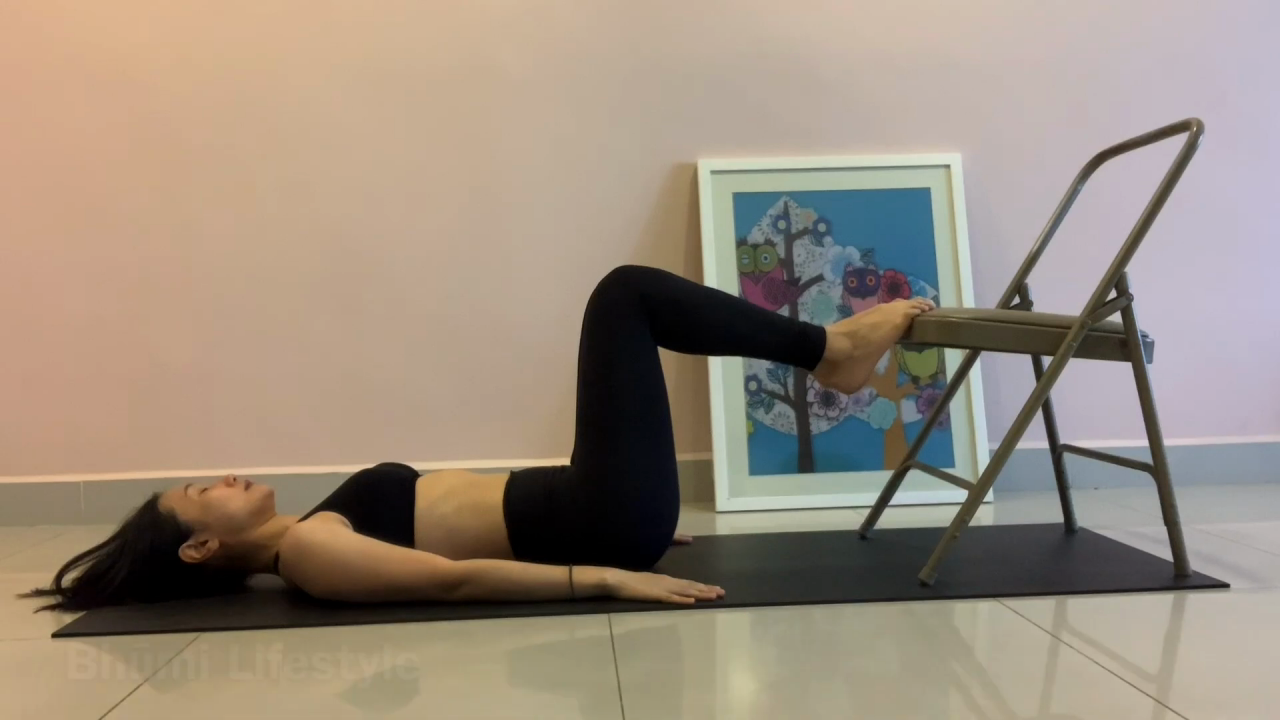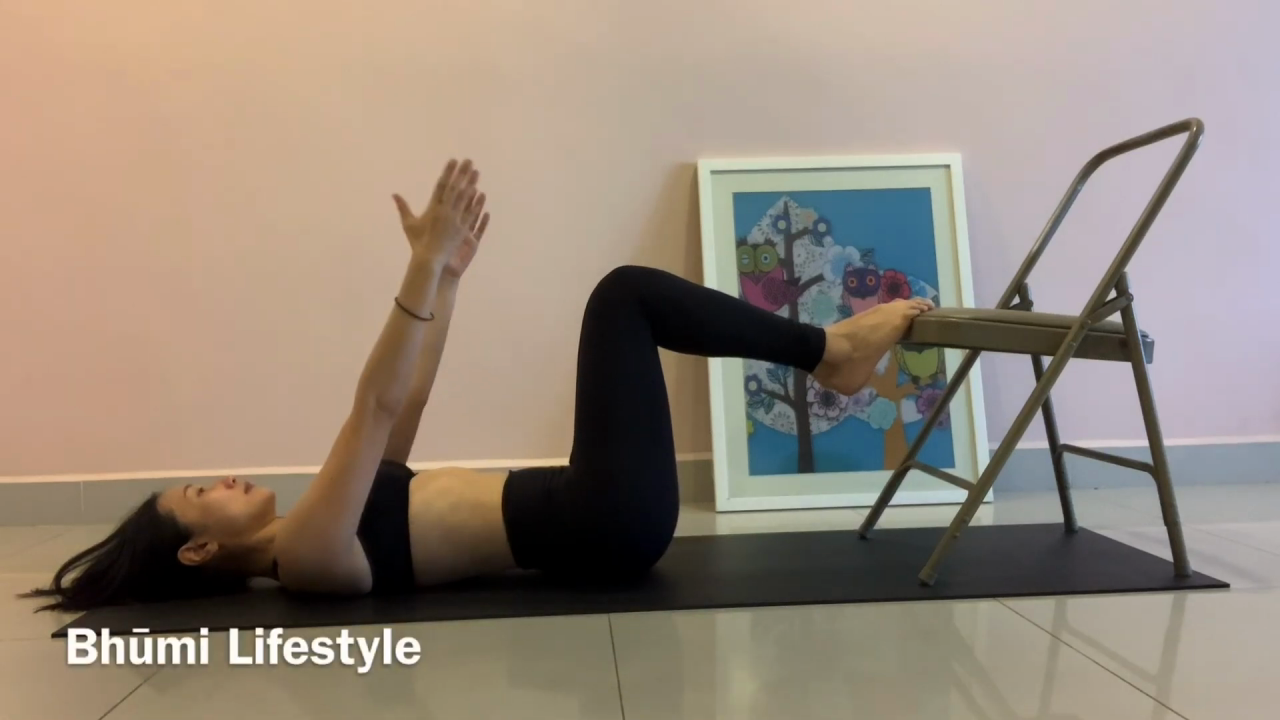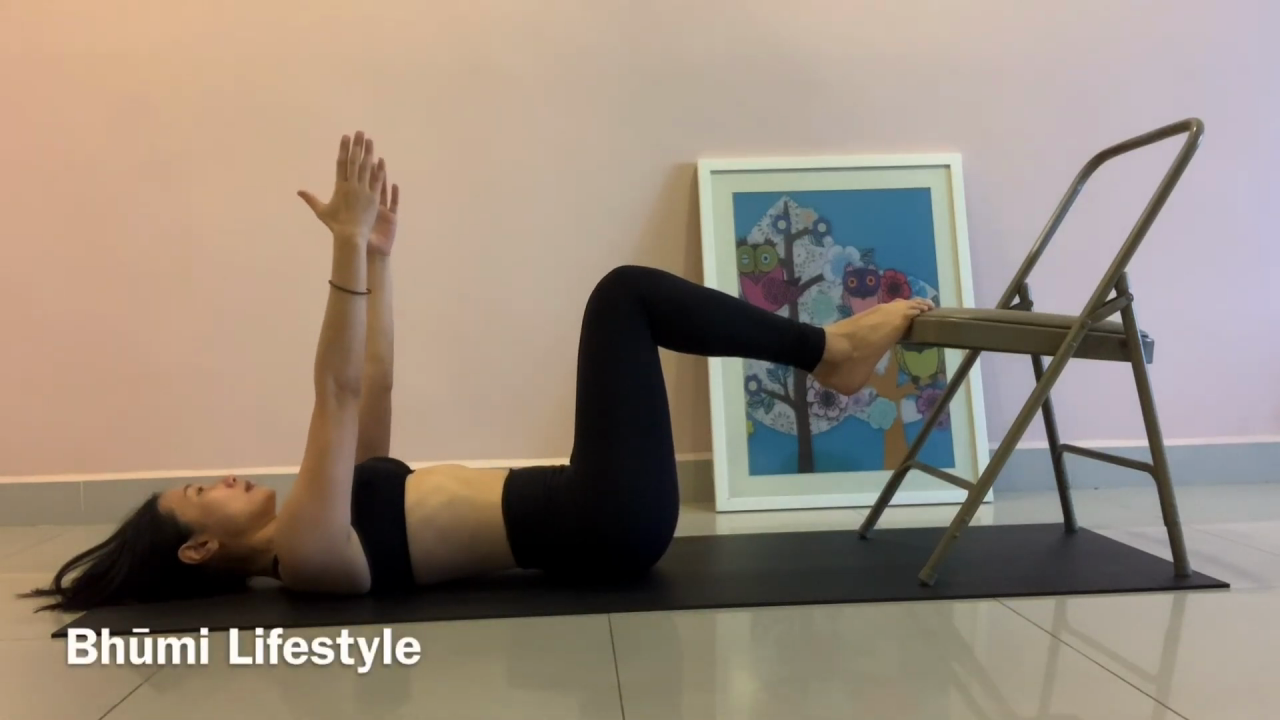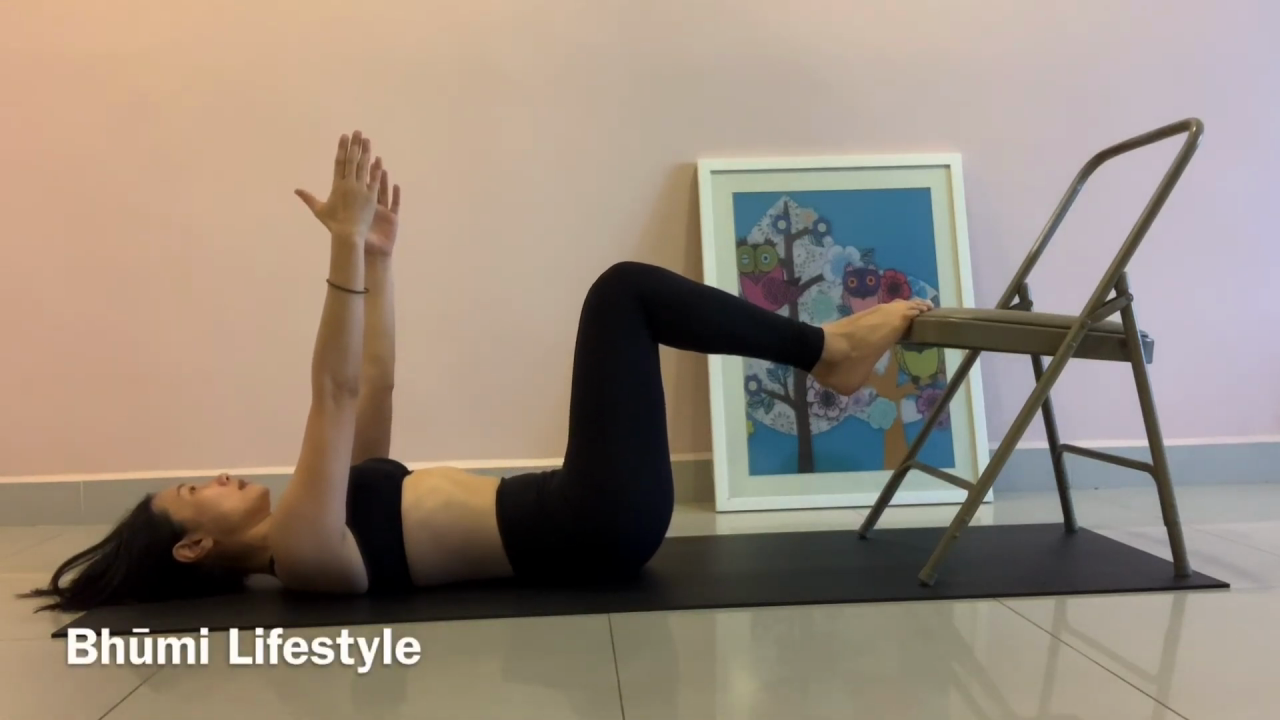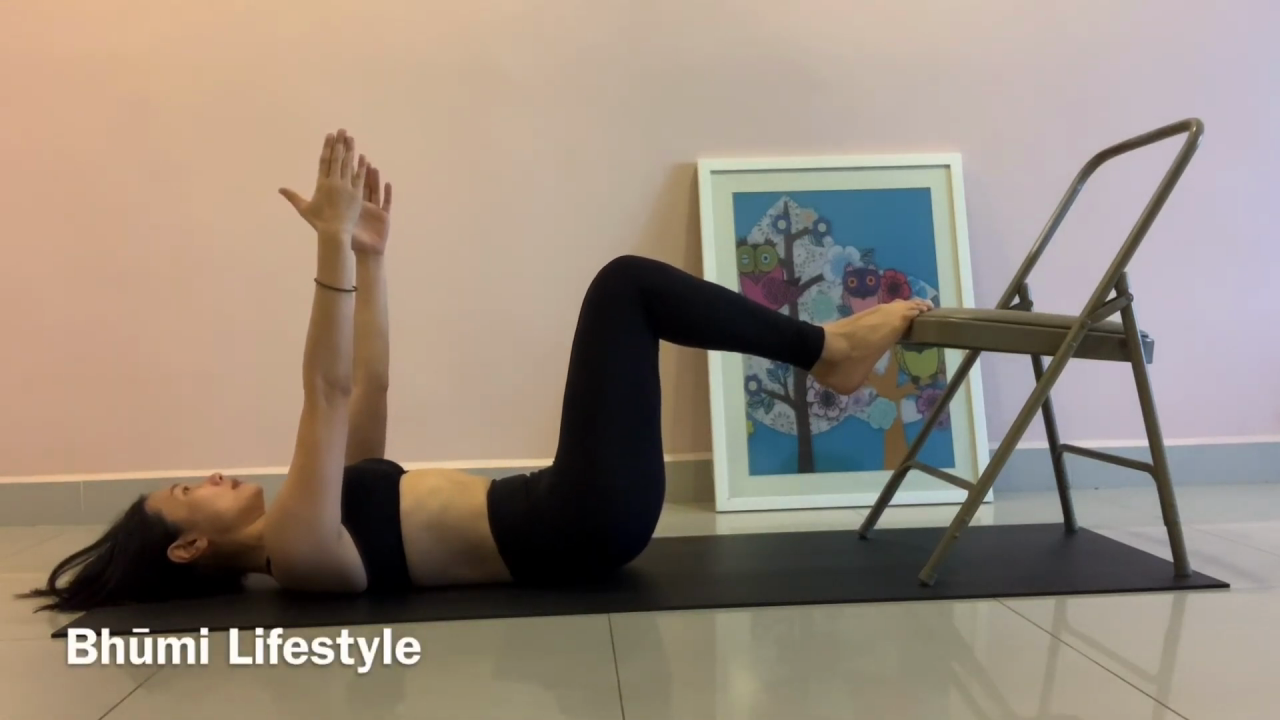
dt=1s
person 1, frame 1
left shoulder: (315, 532)
right shoulder: (305, 554)
right elbow: (452, 579)
right wrist: (605, 577)
left hip: (597, 511)
right hip: (603, 520)
left knee: (631, 298)
right knee: (622, 296)
left ankle: (825, 352)
right ankle: (827, 349)
person 1, frame 2
left shoulder: (320, 533)
right shoulder: (307, 554)
left elbow: (404, 408)
right elbow: (375, 407)
left wrist: (446, 276)
right wrist: (423, 265)
left hip: (597, 516)
right hip: (607, 523)
left knee: (630, 297)
right knee: (623, 294)
left ankle: (825, 351)
right ankle: (827, 349)
person 1, frame 3
left shoulder: (326, 531)
right shoulder: (308, 554)
left elbow: (371, 391)
right elbow: (337, 393)
left wrist: (374, 257)
right wrist: (345, 244)
left hip: (597, 517)
right hip: (606, 522)
left knee: (630, 297)
right knee: (622, 294)
left ankle: (825, 353)
right ankle: (827, 347)
person 1, frame 4
left shoulder: (325, 521)
right shoulder: (304, 552)
left elbow: (373, 388)
right elbow: (334, 391)
left wrist: (377, 256)
right wrist: (345, 244)
left hip: (588, 517)
right hip: (596, 524)
left knee: (628, 295)
right knee: (621, 290)
left ankle: (823, 351)
right ankle: (825, 348)
person 1, frame 5
left shoulder: (310, 530)
right shoulder: (298, 553)
left elbow: (367, 386)
right elbow: (325, 391)
left wrist: (368, 256)
right wrist: (332, 244)
left hip: (574, 515)
right hip: (583, 521)
left knee: (629, 291)
right knee: (623, 285)
left ankle: (821, 352)
right ankle: (824, 348)
